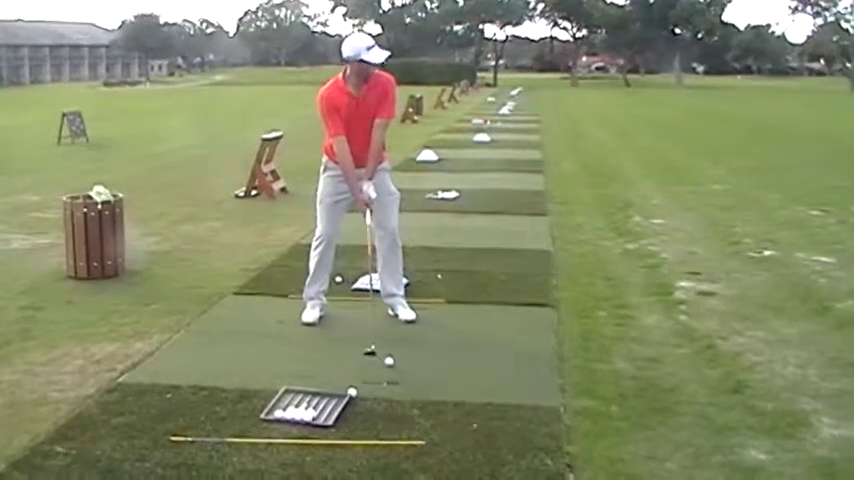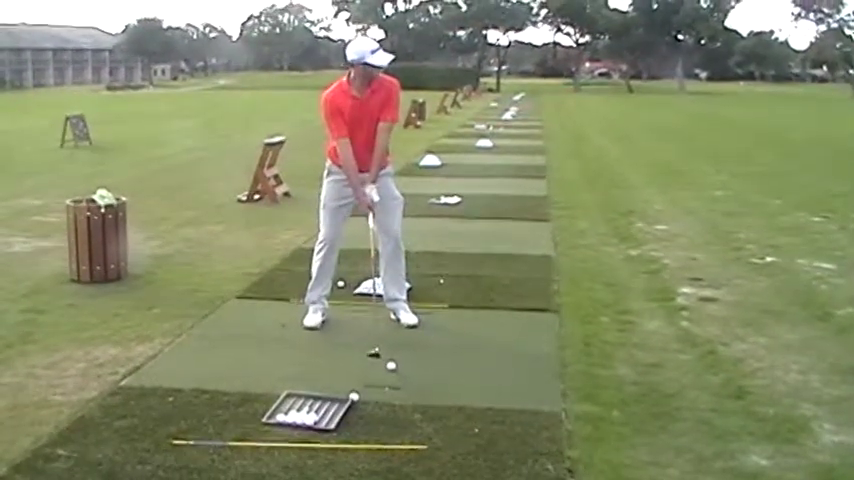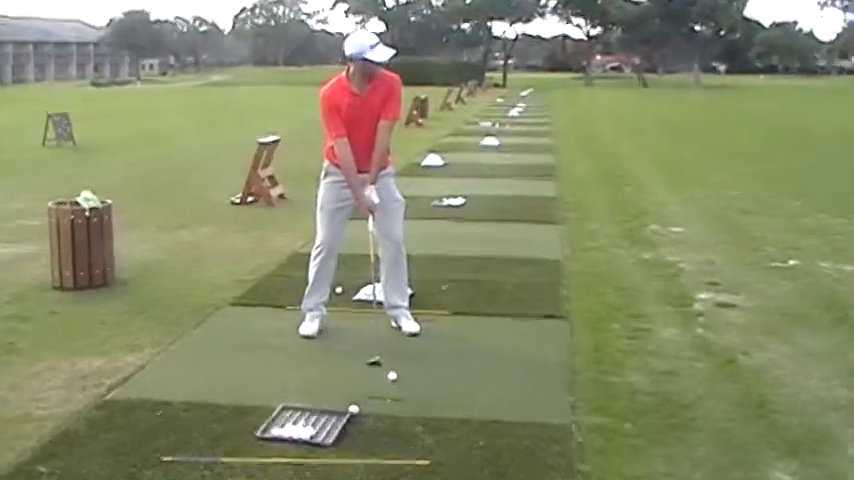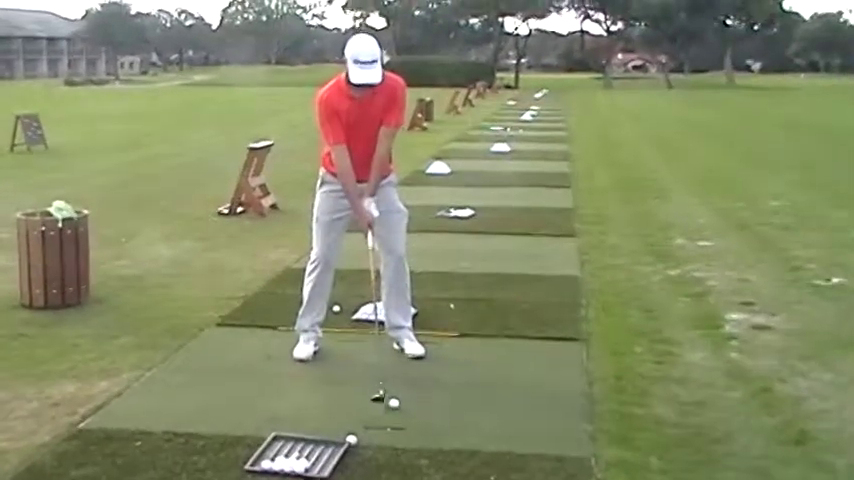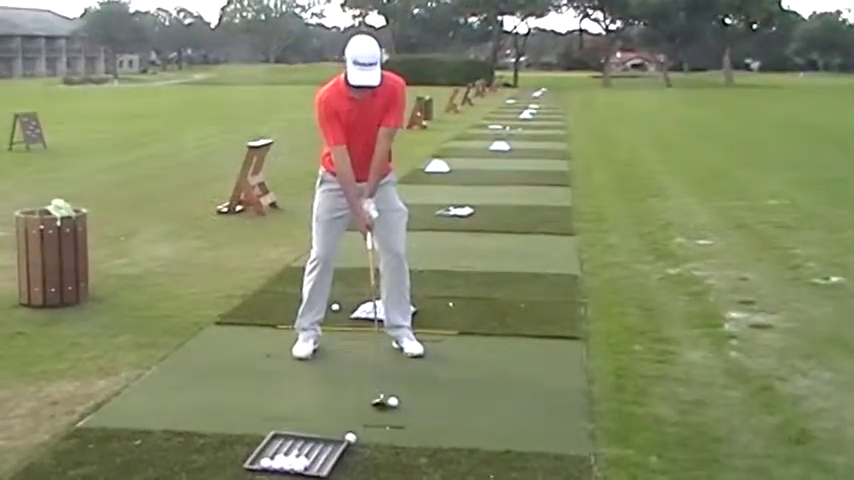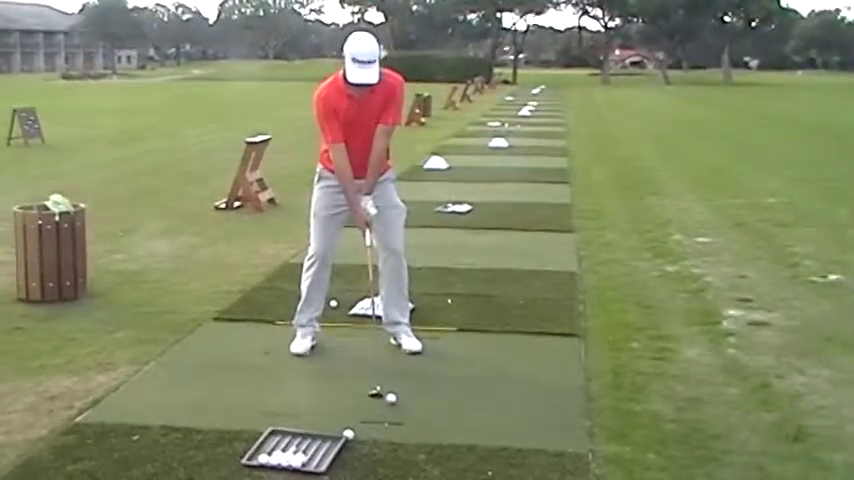
dt=0.5s
person 1, frame 1
left shoulder: (385, 84)
right shoulder: (328, 95)
left elbow: (378, 133)
right elbow: (340, 144)
left wrist: (368, 178)
right wrist: (356, 190)
left hip: (375, 167)
right hip: (337, 169)
left knee: (389, 232)
right knee: (325, 234)
left ankle: (395, 299)
right ankle: (314, 300)
person 1, frame 2
left shoulder: (390, 88)
right shoulder: (332, 98)
left elbow: (383, 137)
right elbow: (343, 147)
left wrist: (372, 182)
right wrist: (359, 192)
left hip: (379, 172)
right hip: (341, 173)
left knee: (392, 236)
right knee: (328, 238)
left ankle: (398, 303)
right ankle: (316, 304)
person 1, frame 3
left shoulder: (391, 84)
right shoulder: (330, 94)
left elbow: (383, 136)
right elbow: (341, 147)
left wrist: (372, 183)
right wrist: (358, 193)
left hip: (380, 173)
right hip: (339, 174)
left knee: (393, 240)
right knee: (326, 243)
left ankle: (399, 311)
right ankle: (313, 312)
person 1, frame 4
left shoulder: (395, 88)
right shoulder: (327, 97)
left elbow: (384, 145)
right elbow: (339, 155)
left wrist: (370, 195)
right wrist: (357, 206)
left hip: (380, 181)
right hip: (336, 182)
left knee: (395, 255)
right knee: (322, 257)
left ankle: (401, 331)
right ankle: (308, 332)
person 1, frame 5
left shoulder: (395, 88)
right shoulder: (328, 98)
left elbow: (383, 145)
right elbow: (340, 156)
left wrist: (369, 196)
right wrist: (356, 208)
left hip: (380, 181)
right hip: (336, 181)
left knee: (395, 253)
right knee: (321, 256)
left ankle: (401, 330)
right ankle: (308, 331)
person 1, frame 6
left shoulder: (394, 85)
right shoulder: (326, 95)
left elbow: (381, 143)
right elbow: (338, 154)
left wrist: (366, 193)
right wrist: (354, 205)
left hip: (378, 178)
right hip: (333, 178)
left knee: (394, 250)
right knee: (319, 253)
left ankle: (399, 326)
right ankle: (305, 327)
